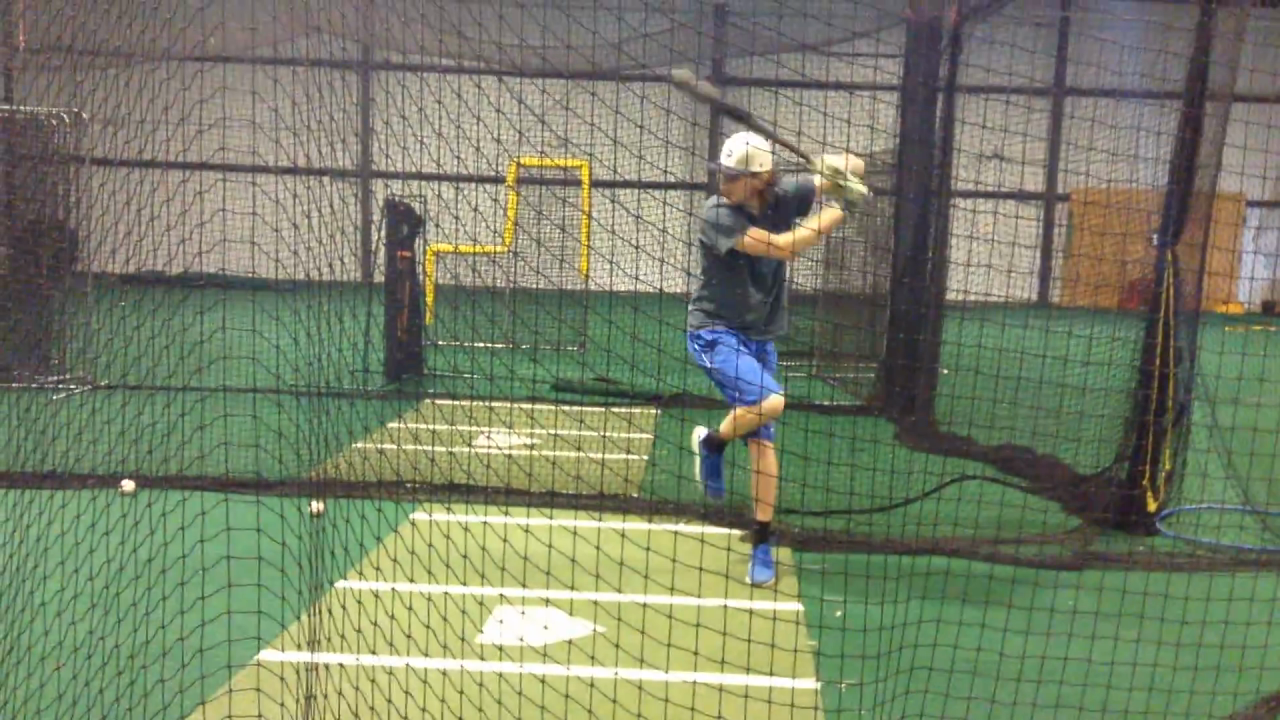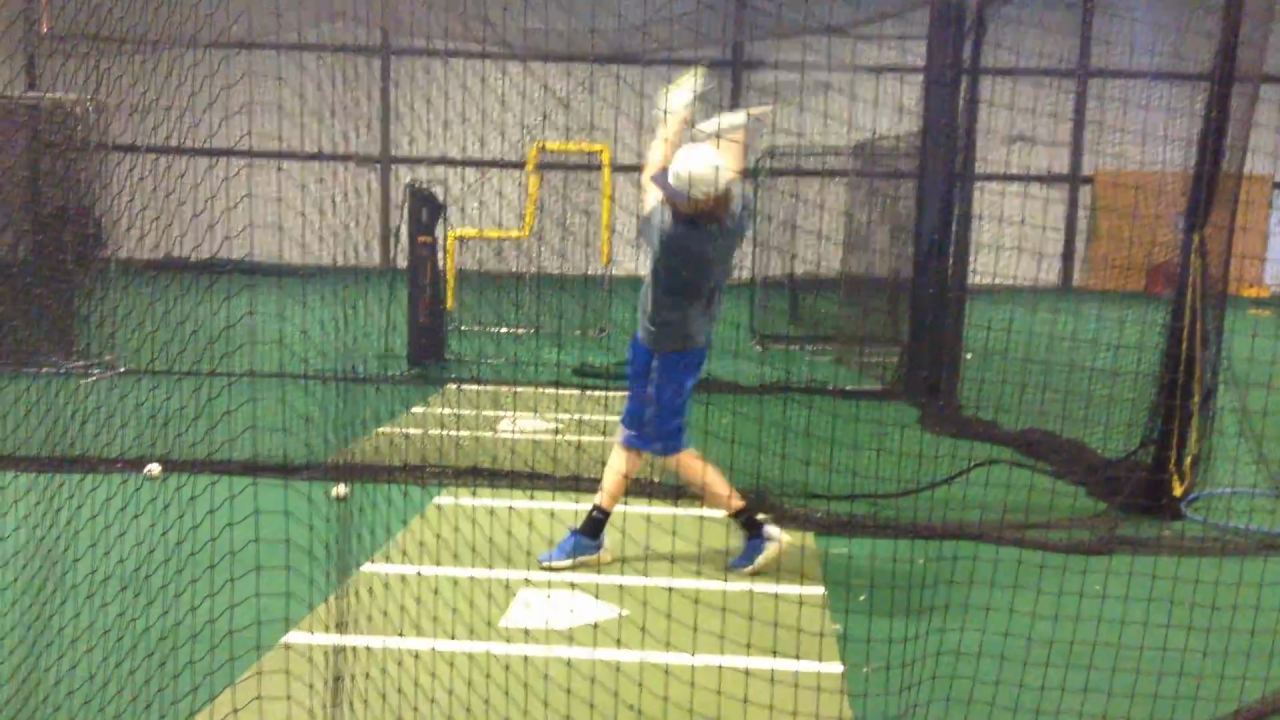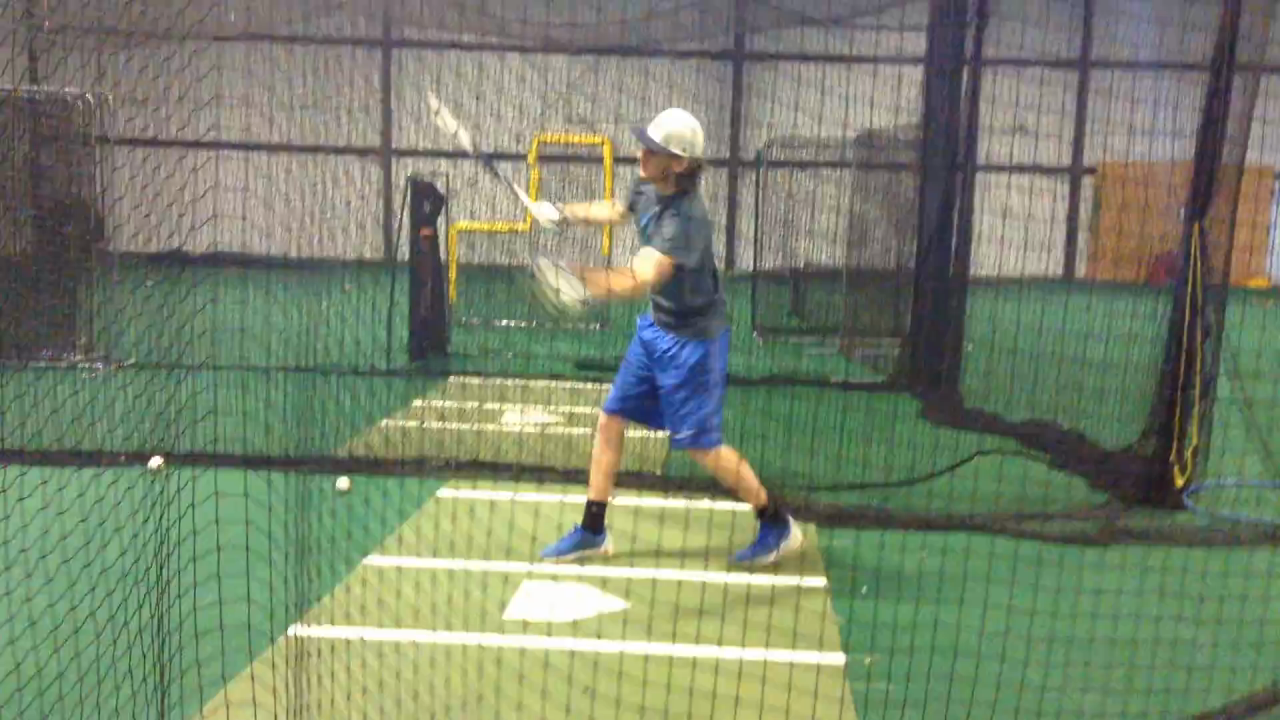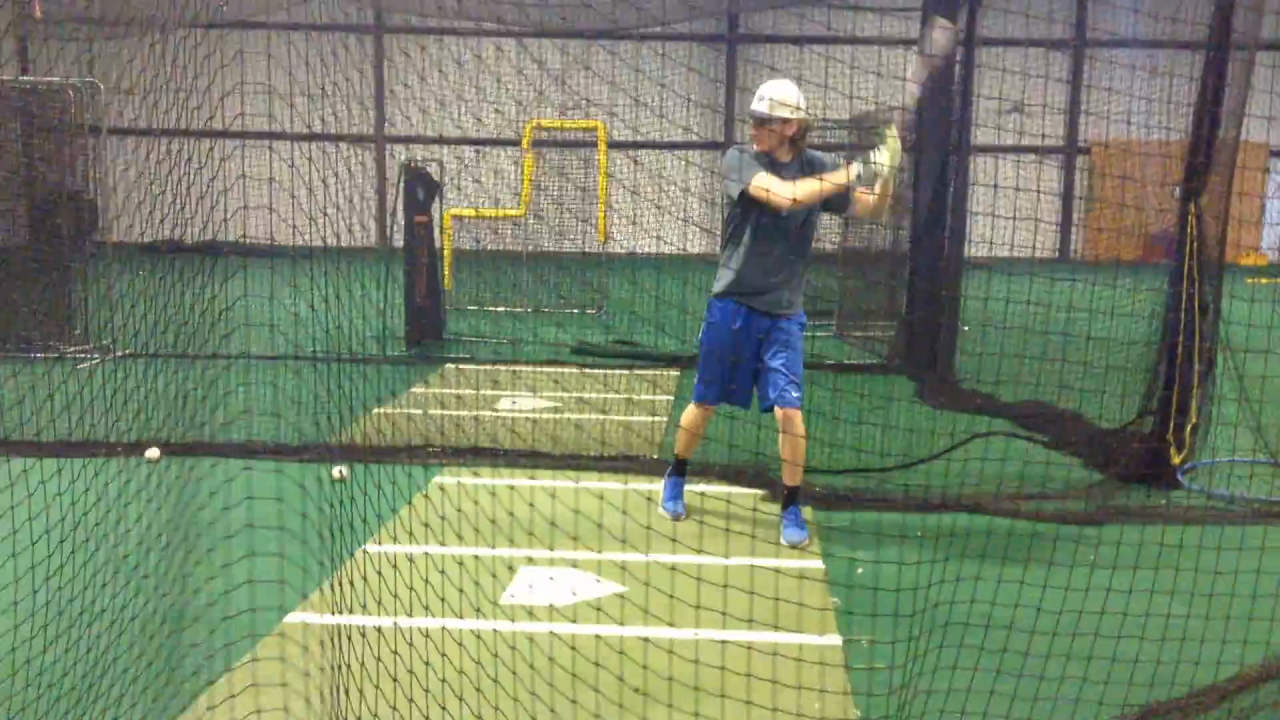
dt=1s
person 1, frame 1
left shoulder: (783, 197)
right shoulder: (715, 216)
left elbow: (855, 168)
right elbow: (785, 248)
left wrist: (841, 170)
right wrist: (839, 207)
left hip: (759, 338)
right hip: (714, 332)
left knee: (763, 441)
right knee: (770, 402)
left ankle: (762, 545)
right ankle: (712, 441)
person 1, frame 2
left shoulder: (673, 236)
right shoulder: (733, 210)
left elbow: (651, 173)
right elbow: (731, 163)
left wrist: (675, 113)
right wrist: (727, 128)
left hip: (667, 347)
right hip: (688, 338)
left knee: (670, 447)
right knee: (633, 436)
left ankle: (757, 530)
right ankle: (589, 538)
person 1, frame 3
left shoulder: (684, 218)
right shoulder: (651, 190)
left elbow: (640, 280)
right elbow: (617, 209)
left wrist: (585, 283)
right wrist: (562, 212)
left hip: (693, 338)
right hip: (656, 327)
left knee: (702, 445)
right knee: (610, 419)
left ankle: (776, 524)
right ankle: (593, 530)
person 1, frame 4
left shoulder: (817, 166)
right shoulder: (739, 159)
left elbow: (868, 208)
right elbow: (784, 196)
left wrist: (883, 171)
right wrist: (851, 172)
left hip: (783, 313)
right hip: (732, 306)
left knee: (788, 412)
right knee: (704, 404)
left ankle: (791, 507)
right ankle: (676, 475)
